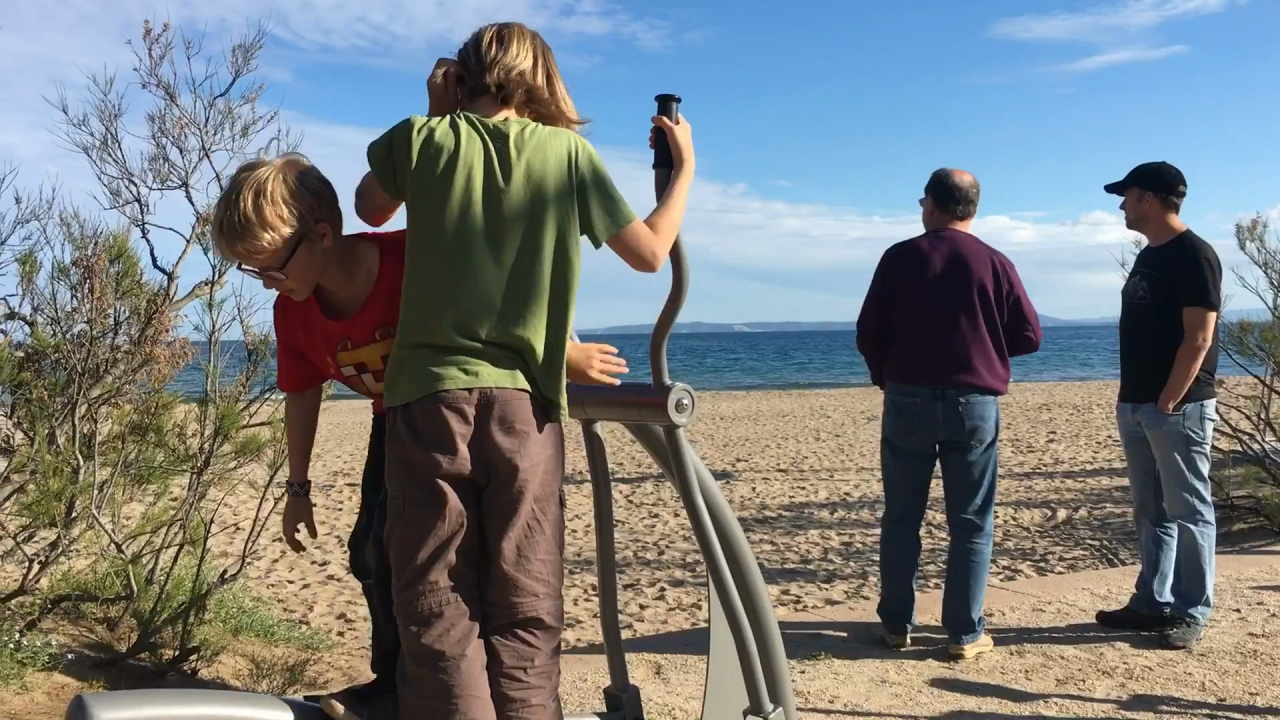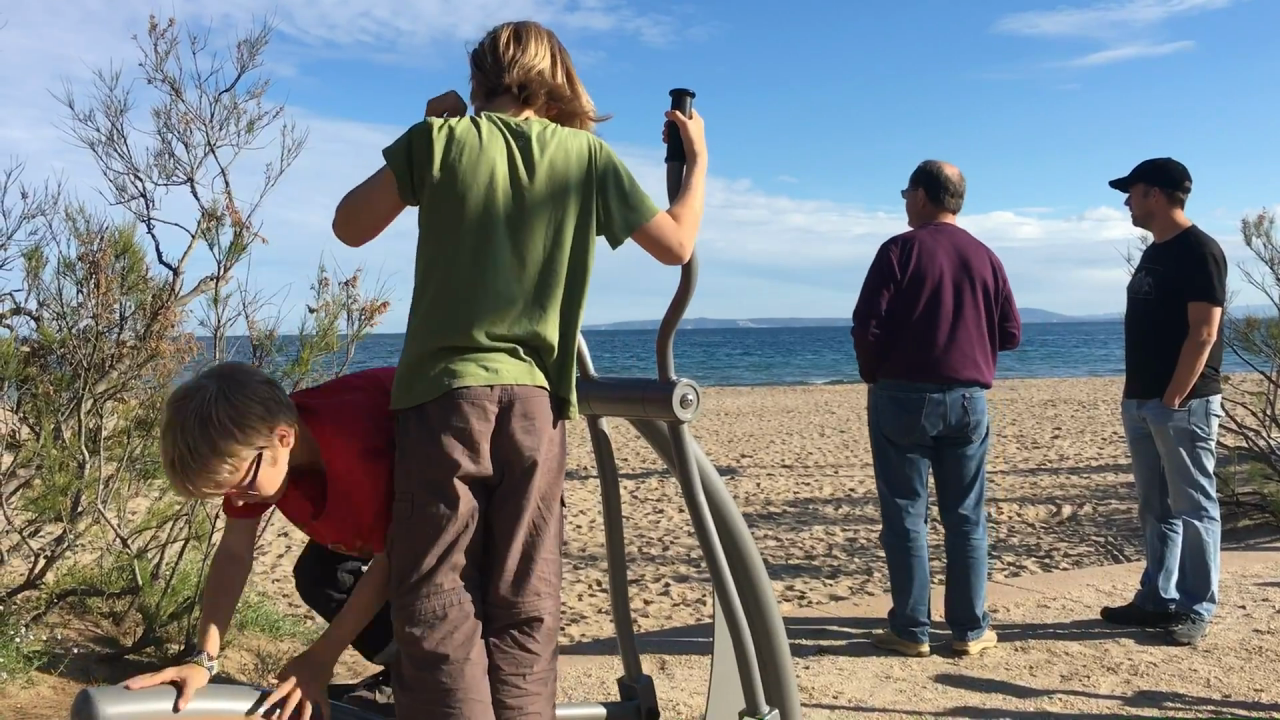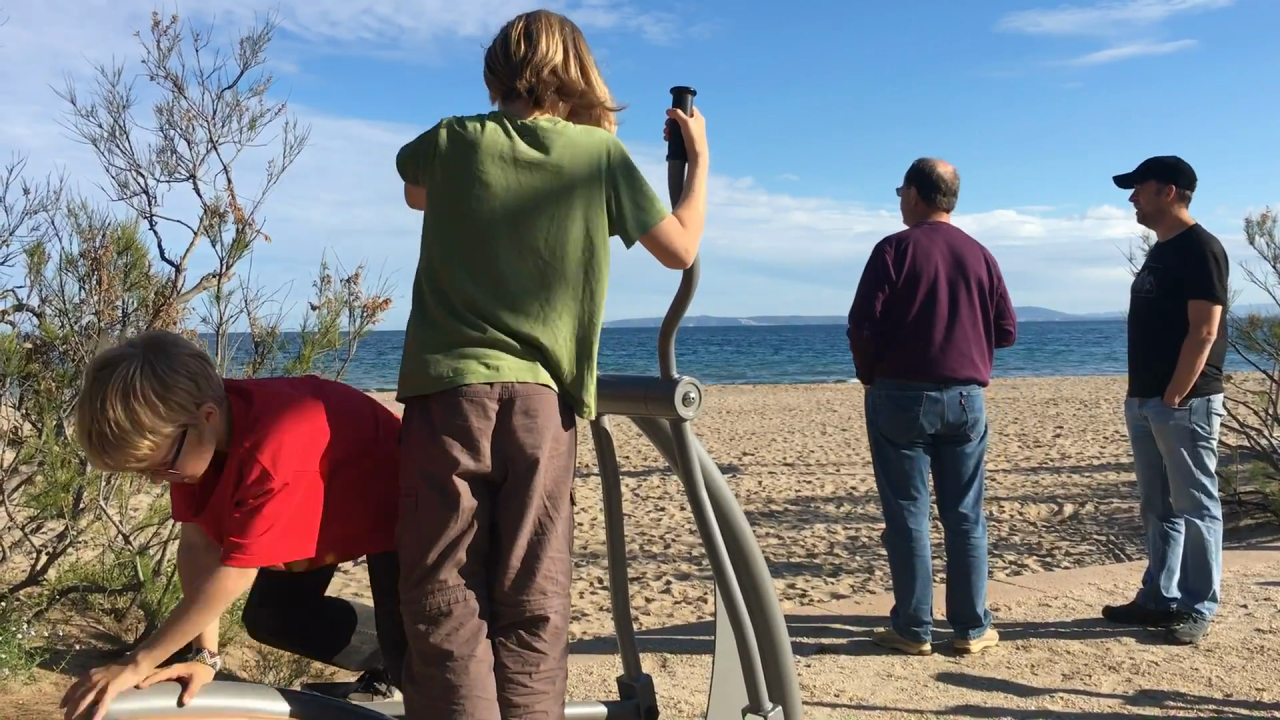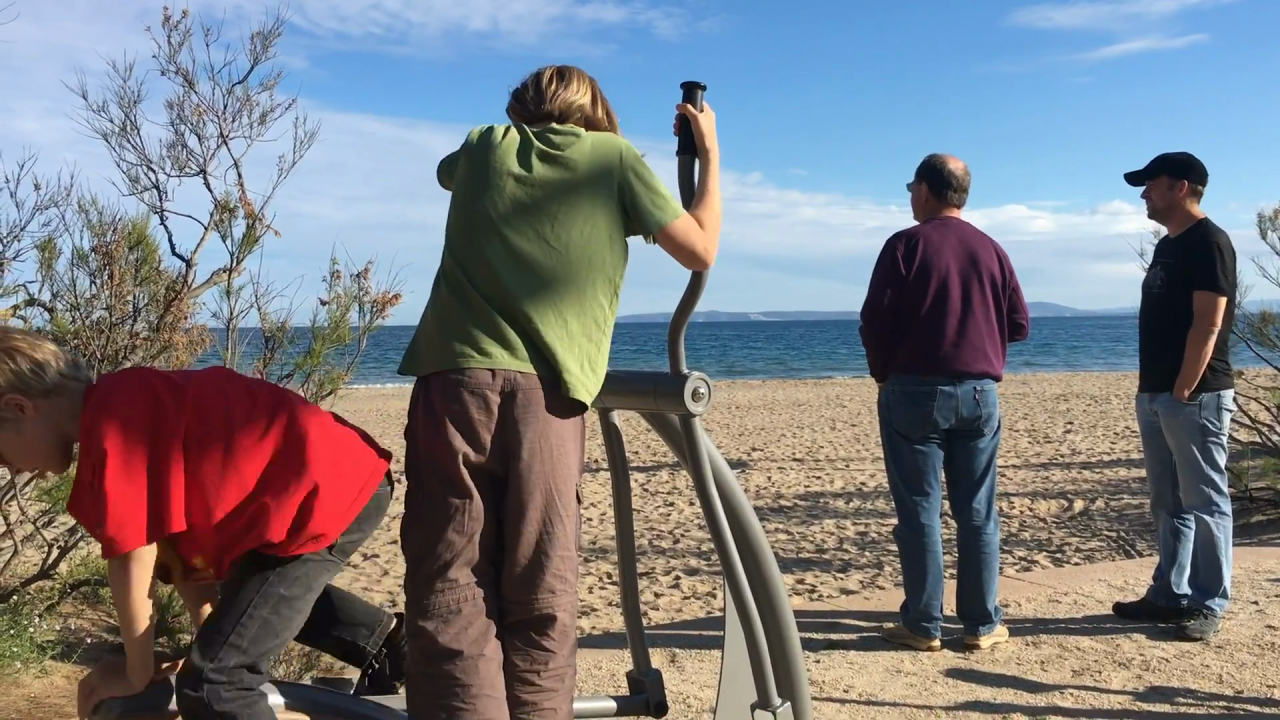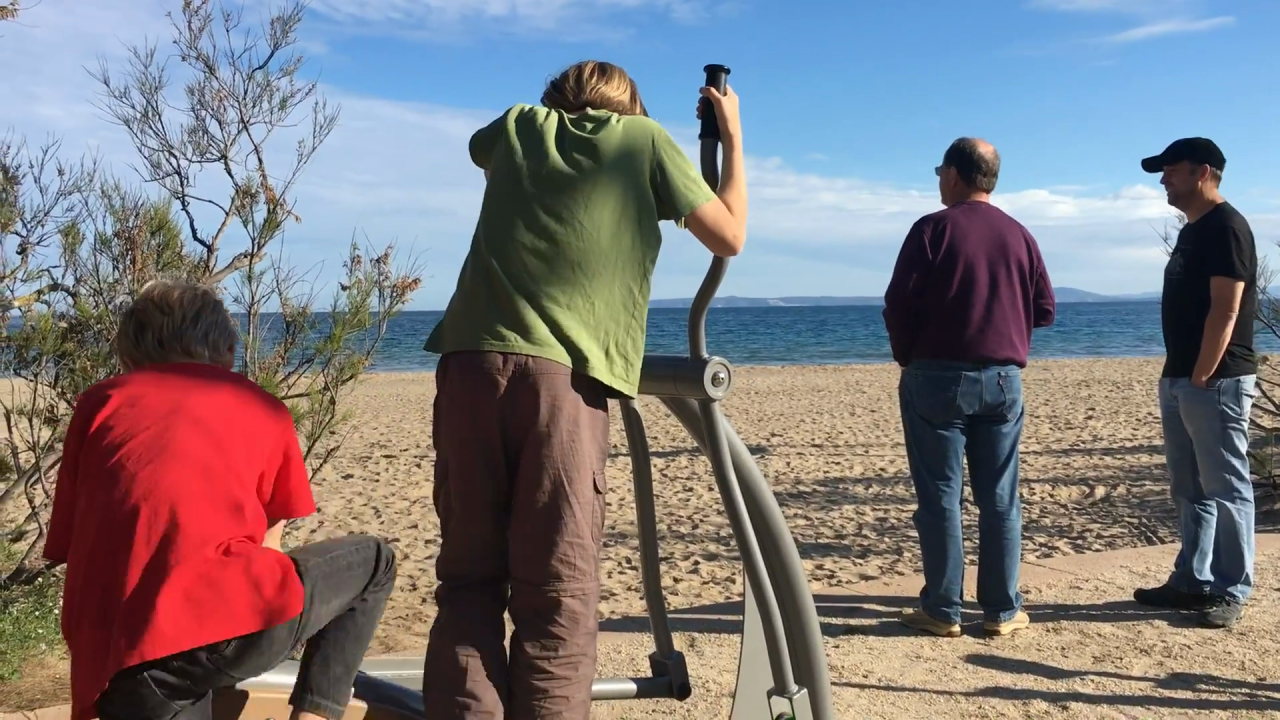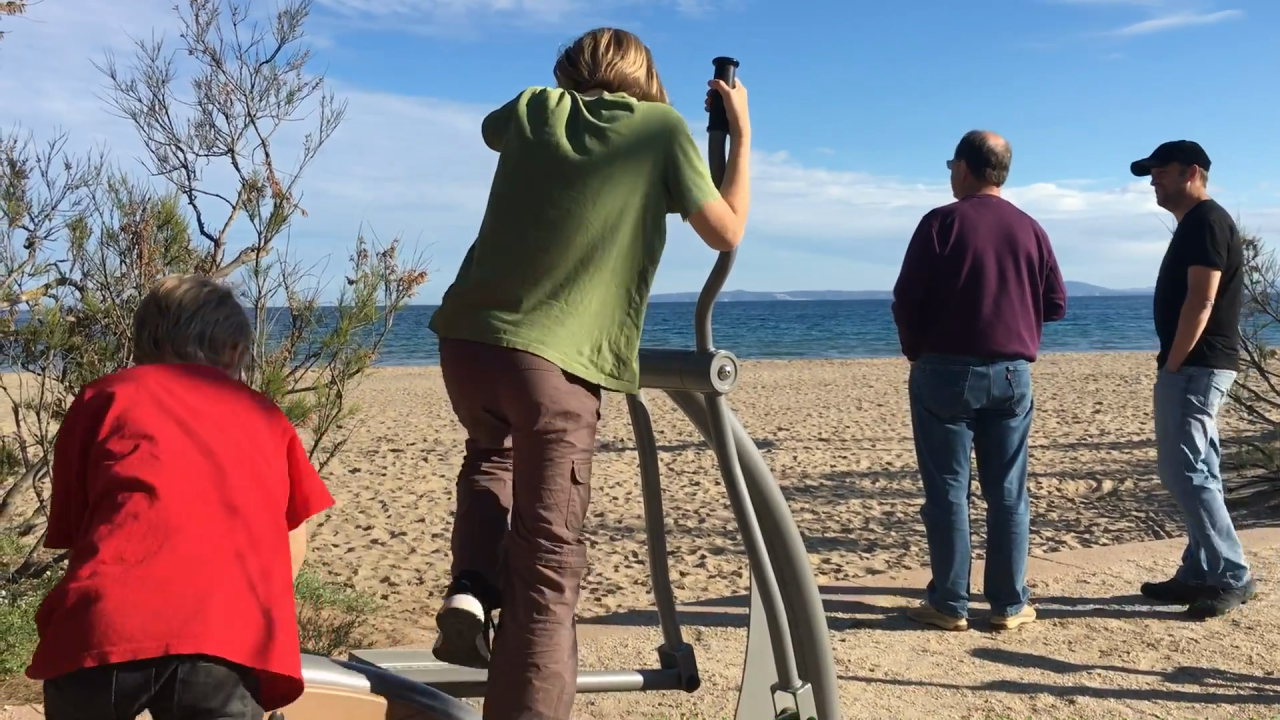
dt=0.7s
person 1, frame 1
left shoulder: (422, 139)
right shoulder: (566, 151)
left elbow: (370, 210)
right elbow: (649, 252)
right wrist: (684, 166)
left hip: (431, 397)
right hip: (524, 401)
left knee: (441, 606)
right knee: (525, 607)
person 1, frame 2
left shoulder: (441, 139)
right shoulder: (585, 154)
left elbow: (349, 228)
right elbow: (677, 244)
right wrist: (698, 159)
left hip: (445, 393)
right hip: (533, 399)
left knee: (437, 602)
right knee: (524, 606)
person 1, frame 3
left shoulder: (451, 141)
right shoulder: (599, 153)
left elbow: (414, 196)
right elbow: (680, 250)
right wrist: (698, 156)
left hip: (452, 391)
right hip: (544, 398)
left knee: (446, 597)
right knee: (532, 603)
person 1, frame 4
left shoulder: (482, 147)
right shoulder: (612, 155)
right elbow: (700, 251)
right wrist: (710, 155)
left hip: (455, 381)
right hip: (545, 393)
left knee: (450, 602)
right knee: (540, 605)
person 1, frame 5
left shoulder: (516, 127)
right shoulder: (643, 138)
right elbow: (729, 236)
right wrist: (732, 137)
left hip: (474, 363)
right hip: (566, 375)
left knee: (469, 578)
right knee: (556, 592)
person 1, frame 6
left shoulder: (533, 108)
right shoulder: (661, 126)
right elbow: (727, 233)
right wrist: (740, 131)
left hip: (465, 341)
right hip: (555, 361)
left knee: (492, 448)
right knee: (545, 572)
left ankle: (473, 587)
person 2, frame 1
left shoulder: (899, 258)
right shoulder: (995, 263)
left elbow: (868, 335)
right elbow: (1029, 337)
left wrist: (885, 378)
left hip: (906, 402)
right hip: (975, 404)
left knee: (901, 516)
right knee: (971, 523)
left ankle: (896, 624)
right ankle: (966, 633)
person 2, frame 2
left shoulder: (900, 250)
right shoulder: (985, 257)
left elbow: (868, 327)
right elbow: (1010, 334)
left wrist: (871, 373)
left hip: (903, 397)
right hip: (968, 399)
left knee: (906, 516)
right knee: (966, 517)
left ankle: (911, 630)
right ankle: (970, 628)
person 2, frame 3
left shoulder: (895, 249)
right shoulder: (980, 254)
left elbow: (864, 328)
right elbow: (1006, 330)
left wrist: (870, 375)
left hip: (901, 396)
right hip: (966, 398)
left knee: (907, 514)
right knee: (966, 516)
left ankle: (913, 628)
right ankle: (972, 627)
person 2, frame 4
left shoulder: (905, 245)
right shoulder: (991, 249)
left elbow: (875, 321)
right elbow: (1019, 324)
left wrist: (882, 373)
left hip: (914, 392)
right hip: (979, 393)
left knee: (919, 511)
right knee: (977, 512)
left ankle: (922, 625)
right ankle: (982, 623)
person 2, frame 5
left shoulder: (933, 228)
right shoulder: (1019, 235)
left elbow: (899, 304)
right elbow: (1045, 310)
left wrist: (905, 356)
left hip: (937, 377)
right hip: (1003, 379)
left knee: (940, 495)
right knee: (1000, 498)
left ankle: (942, 610)
right ankle: (1002, 609)
person 2, frame 6
left shoulder: (941, 223)
right shoulder: (1030, 229)
left elbow: (907, 299)
right elbow: (1056, 304)
left wrist: (914, 351)
left hip: (945, 371)
right hip: (1012, 373)
left knee: (948, 490)
right knee: (1008, 492)
left ankle: (949, 604)
right ankle: (1009, 604)
person 3, frame 1
left shoulder: (1194, 256)
right shoulder: (1147, 255)
left elbow: (1199, 339)
left wrist: (1168, 401)
right wrist: (1129, 397)
left hip: (1177, 407)
right hip: (1136, 405)
left knee: (1188, 512)
right knee: (1151, 512)
left ankle: (1190, 612)
right ankle: (1153, 602)
person 3, frame 2
left shoulder: (1199, 251)
right shoulder: (1153, 252)
left elbow: (1203, 334)
left wrist: (1174, 398)
right wrist: (1133, 394)
left hip: (1183, 404)
right hip: (1141, 401)
left knee: (1192, 508)
right knee: (1156, 508)
left ankle: (1196, 609)
right ankle: (1158, 598)
person 3, frame 3
left shoulder: (1201, 249)
right shoulder: (1159, 250)
left elbow: (1204, 333)
left wrist: (1174, 396)
left hip: (1184, 402)
right hip: (1144, 400)
left knee: (1195, 507)
right knee: (1158, 508)
left ankle: (1197, 608)
right ankle: (1160, 598)
person 3, frame 4
left shoulder: (1209, 242)
right shoulder: (1167, 245)
left elbow: (1207, 325)
left wrist: (1184, 390)
right wrist: (1152, 389)
left hip: (1195, 397)
right hip: (1154, 395)
left knee: (1205, 502)
right knee: (1168, 503)
left ankle: (1208, 604)
right ankle: (1170, 594)
person 3, frame 5
left shoulder: (1226, 227)
right shoulder: (1192, 230)
left elbow: (1225, 311)
left wrist: (1202, 377)
left hip: (1216, 382)
right hip: (1178, 380)
left knee: (1226, 488)
right knee: (1190, 488)
left ankle: (1231, 591)
right ankle: (1192, 581)
person 3, frame 6
left shoulder: (1205, 221)
right shoulder: (1196, 224)
left elbow: (1201, 301)
left wrist: (1171, 364)
right wrist: (1173, 363)
left hip: (1195, 367)
right hip: (1203, 367)
left knee: (1183, 472)
right knee: (1196, 474)
left ankle: (1232, 574)
right ankle: (1202, 576)
person 4, frame 1
left shoulder: (414, 259)
right shoulder: (293, 311)
right elbow: (301, 396)
left wrist: (566, 354)
right wrist: (298, 488)
right hip: (396, 416)
right knee: (371, 550)
person 4, frame 2
left shoulder: (357, 453)
right shoulder: (255, 455)
left elbow: (390, 560)
right elbow: (235, 552)
left wrist: (321, 660)
right wrist: (203, 659)
right knee: (317, 576)
person 4, frame 3
left shoulder: (273, 448)
right shoulder: (181, 435)
left elbow: (235, 572)
right elbow: (198, 545)
left wrist: (140, 663)
right wrist: (206, 655)
left hip: (388, 506)
left knee: (406, 653)
right knee: (269, 616)
right ankle: (383, 665)
person 4, frame 4
left shoulder: (110, 420)
right shoulder: (137, 398)
left elbow: (133, 562)
right elbow: (185, 539)
left wrist: (137, 675)
right wrist: (210, 644)
left hip: (324, 497)
right hip: (338, 482)
left knee: (220, 682)
right ankle: (386, 644)
person 4, frame 5
left shoulder: (99, 404)
right shoulder: (263, 407)
left elbow: (69, 548)
left hip: (125, 653)
right hip: (239, 619)
right knee: (373, 563)
person 4, frame 6
left shoulder: (101, 397)
right shoulder: (260, 412)
left elbow: (71, 533)
right elbow: (289, 543)
right wrist: (260, 628)
left hip: (103, 626)
right hip: (224, 637)
